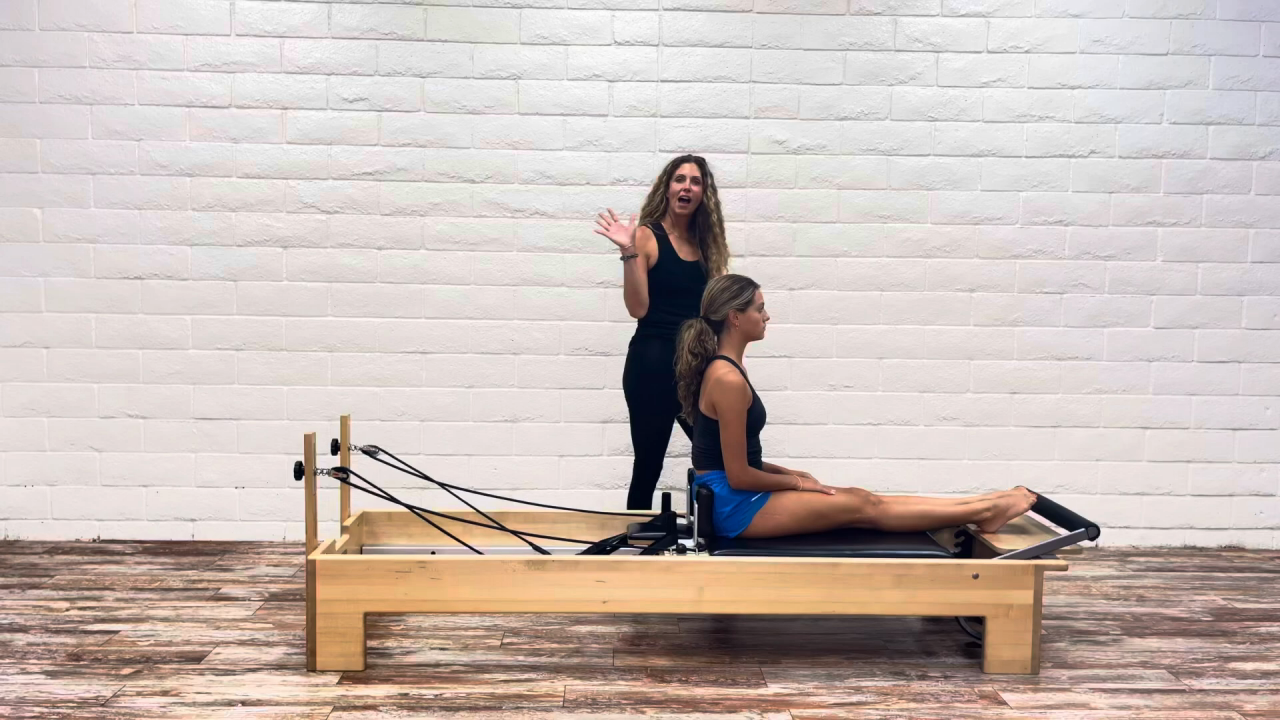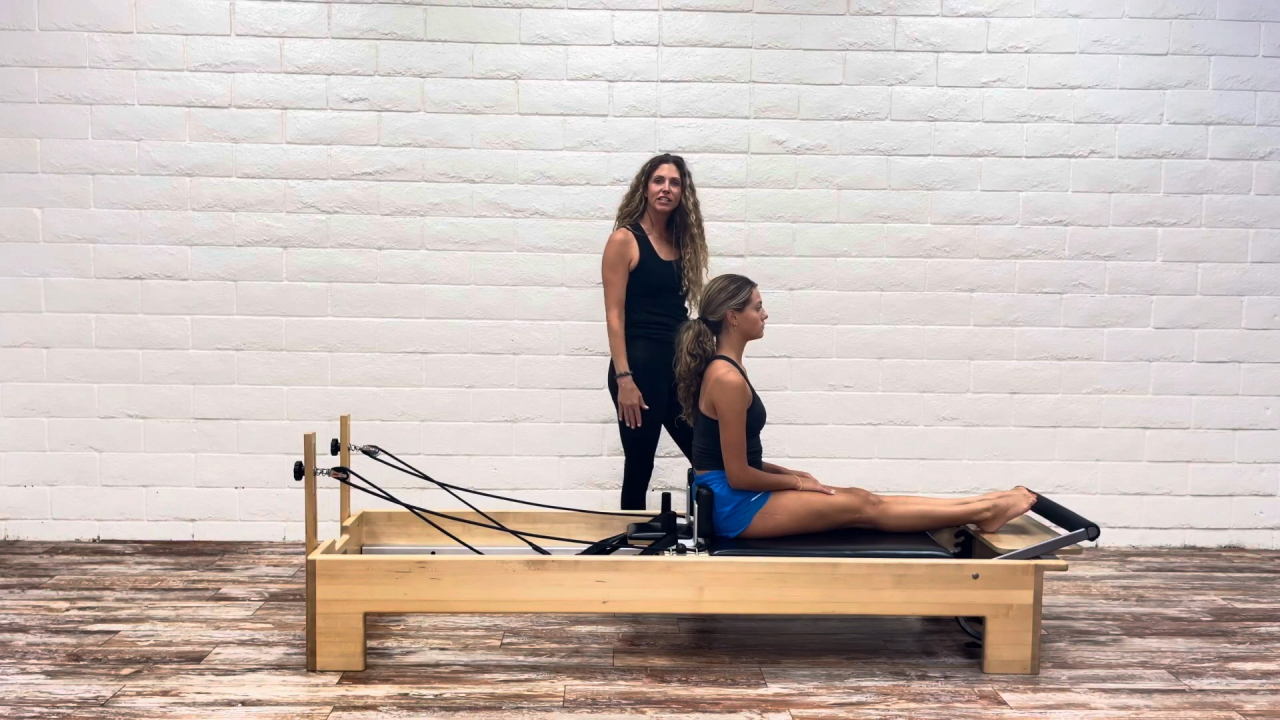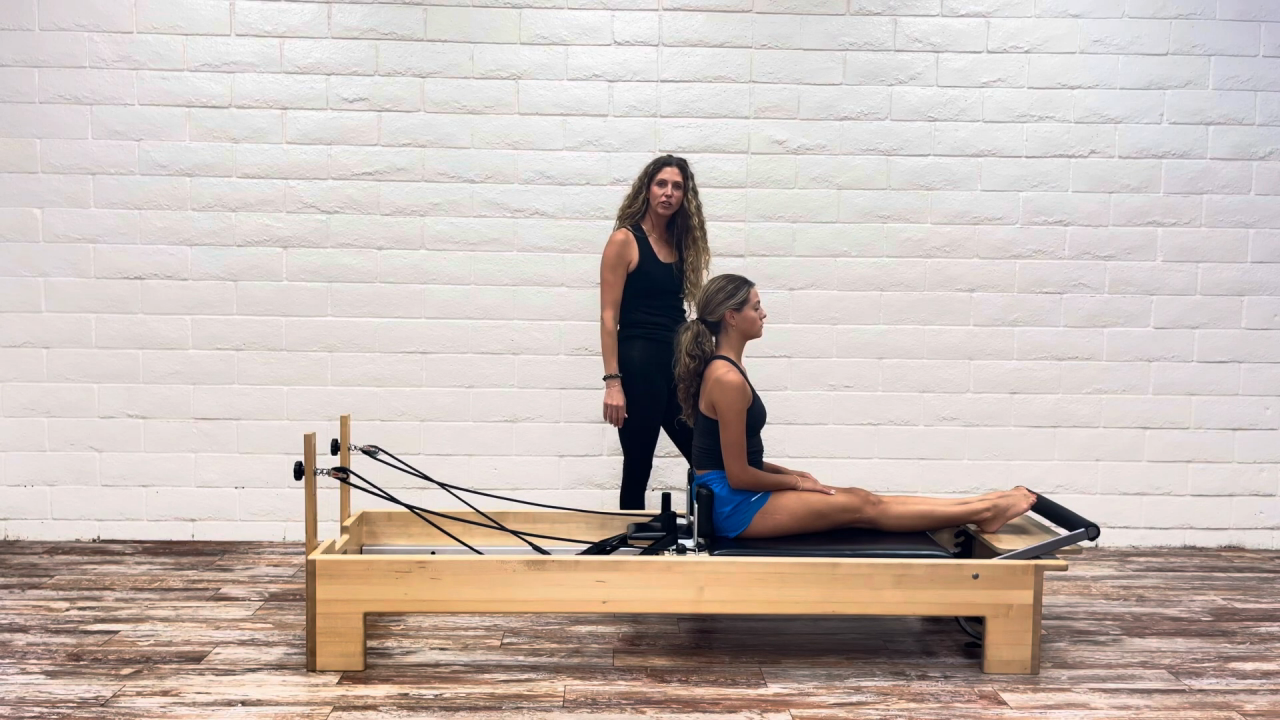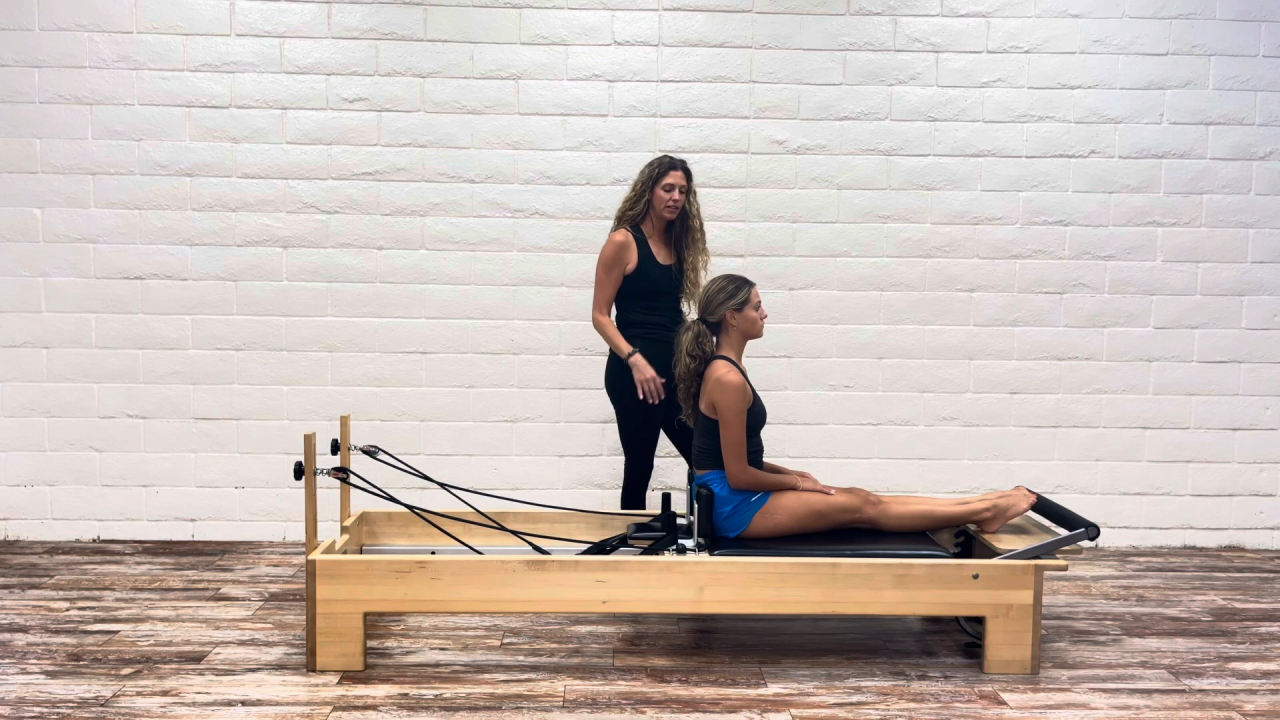
dt=0.5s
person 1, frame 1
left shoulder: (723, 368)
right shoulder: (728, 380)
right elbow: (739, 475)
left wrist: (787, 473)
right wrist: (796, 482)
left hip: (732, 494)
right hip: (733, 504)
left knee: (858, 496)
right knee: (862, 507)
left ankle: (979, 506)
right ankle: (982, 513)
person 1, frame 2
left shoulder: (724, 368)
right shoulder: (728, 379)
right elbow: (739, 475)
left wrist: (788, 474)
right wrist: (795, 482)
left hip: (731, 493)
right hip: (733, 504)
left knee: (857, 497)
right knee: (862, 507)
left ankle: (980, 506)
right ankle: (982, 513)
person 1, frame 3
left shoulder: (723, 368)
right shoulder: (728, 380)
right elbow: (739, 475)
left wrist: (788, 473)
right wrist: (795, 482)
left hip: (731, 494)
right hip: (733, 504)
left knee: (858, 497)
right knee: (862, 507)
left ankle: (980, 504)
right ankle: (982, 513)
person 1, frame 4
left shoulder: (724, 368)
right shoulder: (728, 380)
right elbow: (738, 475)
left wrist: (788, 473)
right wrist: (796, 482)
left hip: (731, 494)
right hip: (733, 504)
left knee: (859, 497)
right knee: (862, 507)
left ankle: (979, 504)
right ankle: (983, 512)
person 2, frame 1
left shoulder: (705, 241)
right shoulder: (646, 237)
right elbow: (638, 308)
right wrist: (629, 253)
right hip: (652, 361)
right knee: (648, 466)
person 2, frame 2
left shoulder: (682, 240)
right shoulder: (624, 239)
right elbow: (615, 313)
right wrist: (623, 377)
left hip: (679, 361)
right hip: (641, 361)
right knee: (639, 466)
person 2, frame 3
left shoulder: (680, 241)
right shoulder: (624, 240)
right elbow: (609, 317)
right wrist: (613, 381)
left hip: (677, 362)
right hip: (637, 363)
right knee: (638, 467)
person 2, frame 4
left shoulder: (677, 242)
right shoulder: (623, 241)
right elbow: (600, 315)
right wrist: (635, 360)
left hip: (674, 363)
right hip: (635, 367)
right knee: (639, 467)
